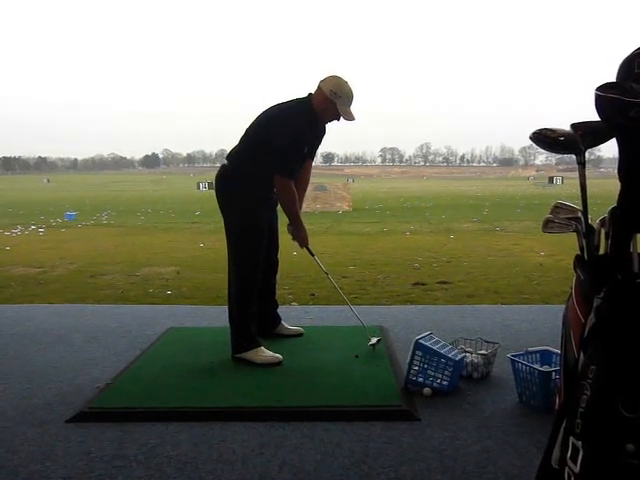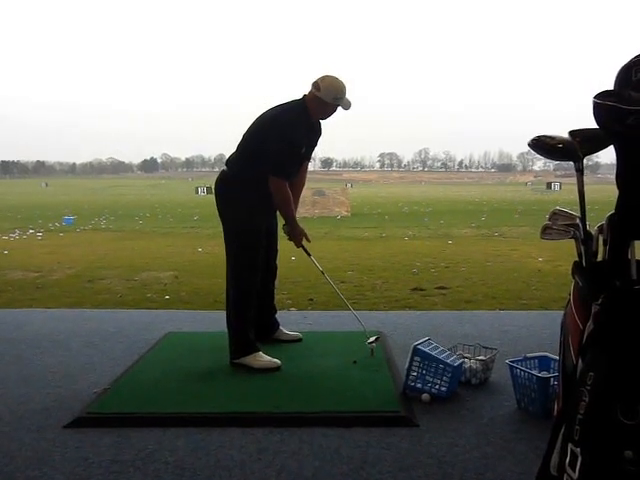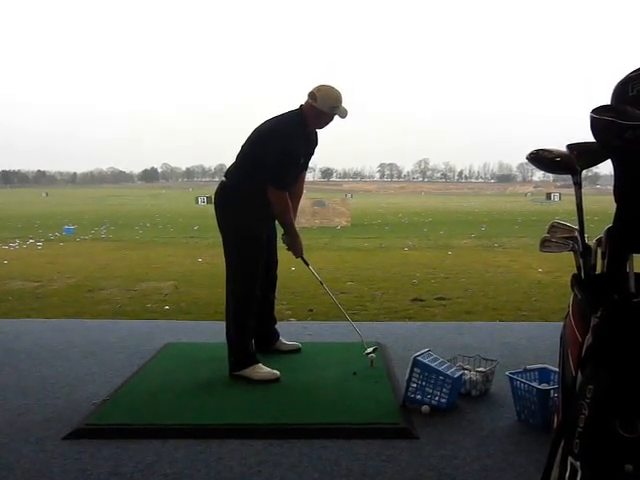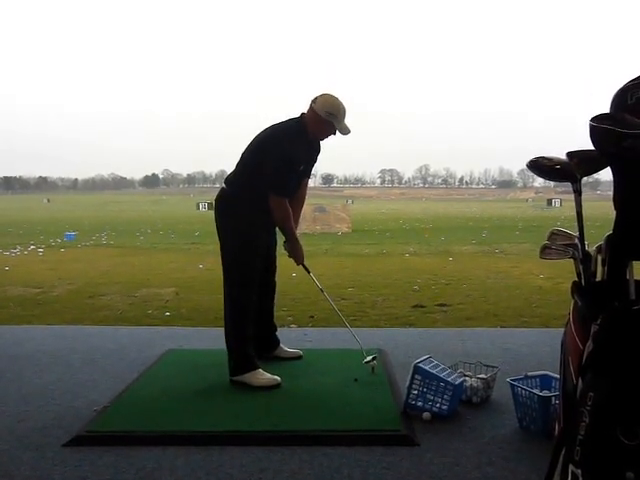
dt=1s
person 1, frame 1
left shoulder: (315, 124)
right shoulder: (288, 123)
left elbow: (304, 168)
right elbow: (284, 183)
left wrist: (297, 216)
right wrist: (297, 224)
left hip: (262, 189)
right hip: (237, 189)
left knee: (268, 259)
right knee: (247, 263)
left ankle: (267, 321)
right ankle: (244, 343)
person 1, frame 2
left shoulder: (311, 125)
right shoulder: (283, 124)
left elbow: (300, 169)
right elbow: (278, 181)
left wrist: (292, 215)
right wrist: (292, 224)
left hip: (261, 194)
right hip: (237, 194)
left knee: (266, 264)
right knee: (245, 268)
left ankle: (266, 326)
right ankle: (242, 348)
person 1, frame 3
left shoulder: (308, 135)
right shoulder: (281, 135)
left elbow: (297, 179)
right elbow: (277, 192)
left wrist: (291, 223)
right wrist: (292, 234)
left hip: (260, 204)
right hip: (237, 205)
left knee: (266, 273)
right knee: (245, 279)
left ankle: (266, 337)
right ankle: (241, 360)
person 1, frame 4
left shoulder: (310, 144)
right shoulder: (281, 143)
left elbow: (300, 187)
right elbow: (278, 199)
left wrist: (293, 231)
right wrist: (293, 241)
left hip: (261, 212)
right hip: (237, 212)
left knee: (265, 281)
right knee: (243, 285)
left ankle: (265, 344)
right ankle: (241, 366)
